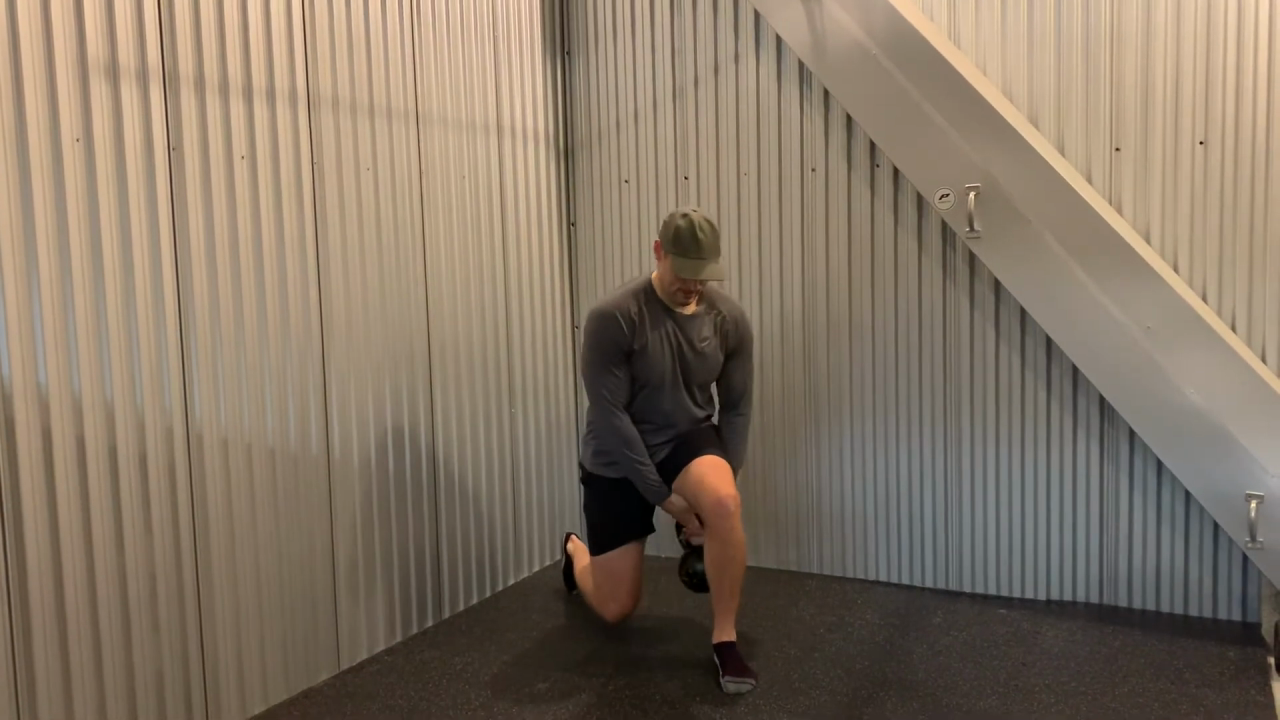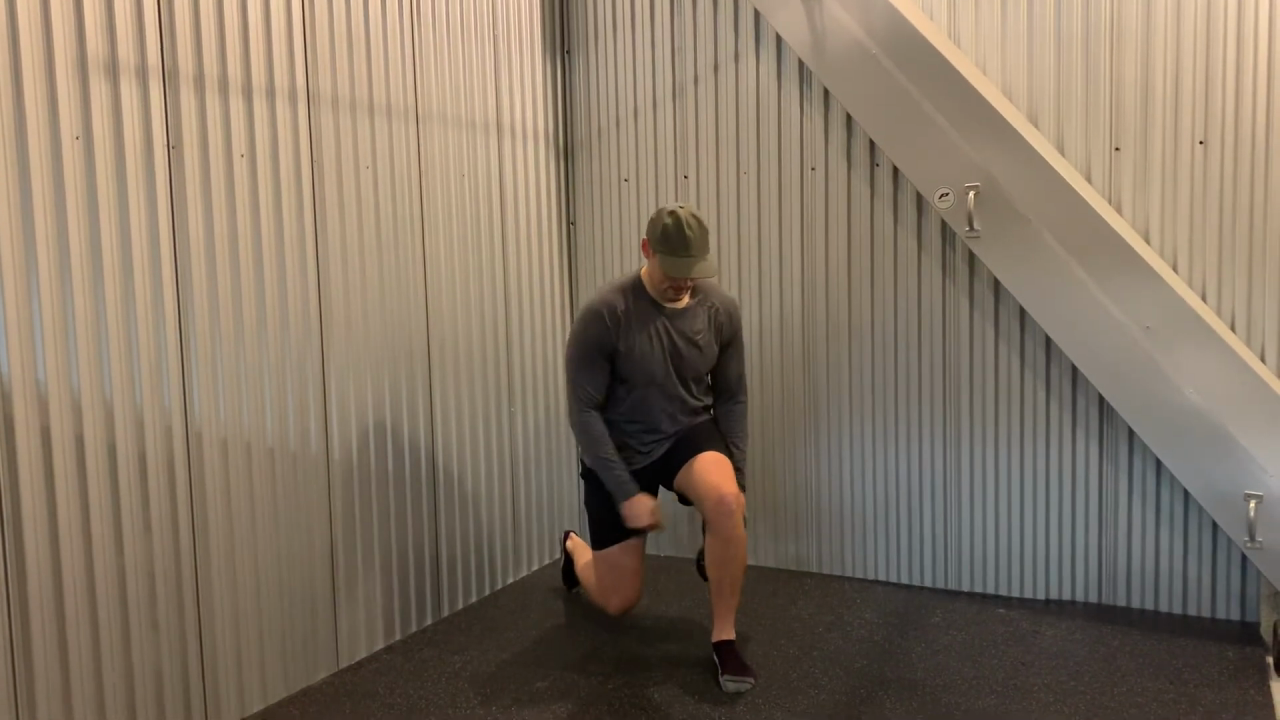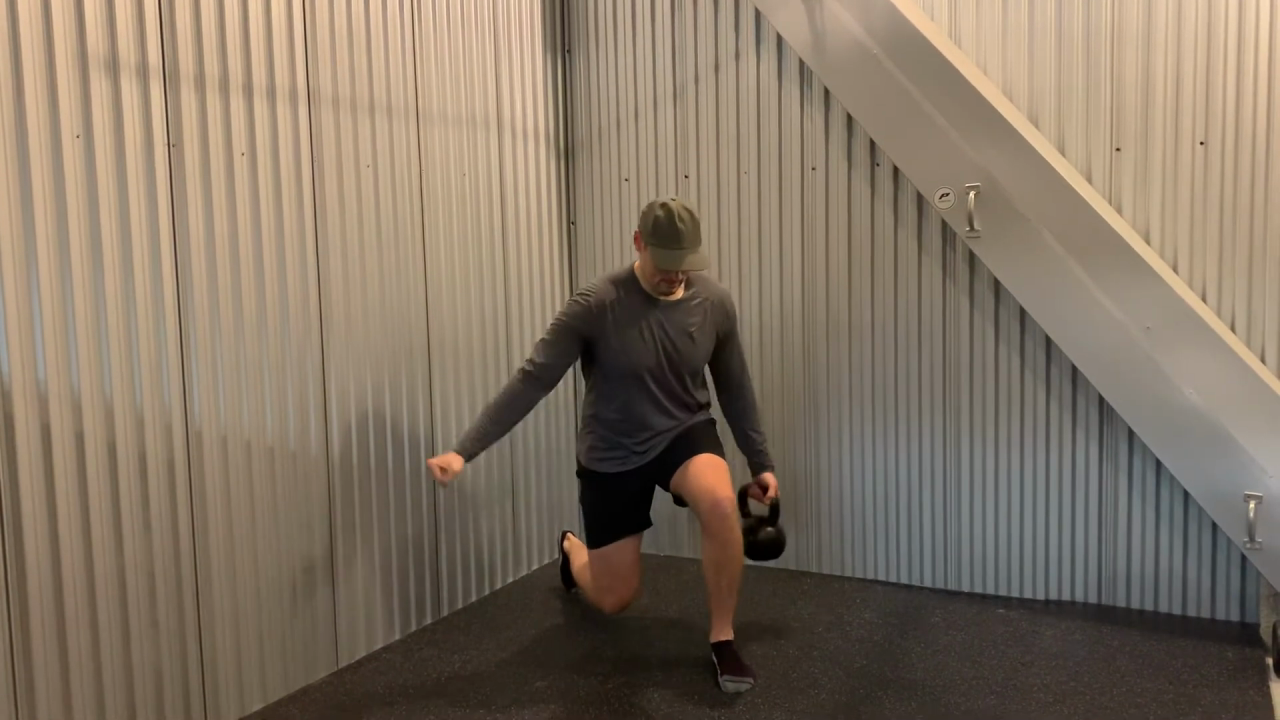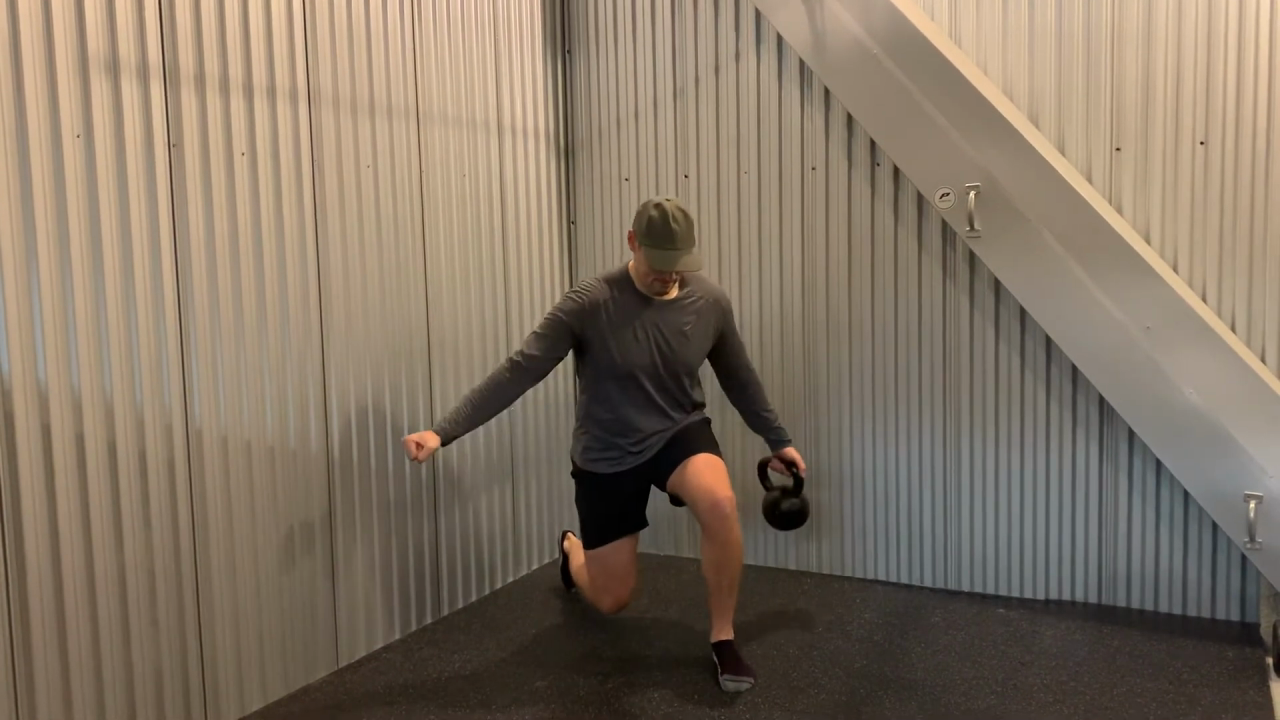
dt=0.4s
person 1, frame 1
left shoulder: (729, 318)
right shoulder: (612, 317)
left elbow: (737, 407)
right elbow: (610, 415)
left wrist: (723, 478)
right wrist: (662, 495)
left hip: (688, 439)
right hip: (617, 459)
left knee: (723, 504)
right knee: (616, 608)
left ankle: (725, 639)
right ankle: (576, 550)
person 1, frame 2
left shoulder: (721, 309)
right shoulder: (603, 314)
left elbow: (731, 397)
right elbow: (584, 411)
left wrist: (736, 477)
right wrist: (626, 493)
left hip: (688, 432)
right hip: (618, 454)
left knee: (726, 502)
right knee: (618, 601)
left ankle: (724, 638)
right ankle: (575, 548)
person 1, frame 3
left shoulder: (715, 303)
right shoulder: (595, 306)
left elbow: (734, 387)
right elbow: (532, 380)
left wrist: (760, 462)
right wrist: (464, 450)
left hip: (685, 431)
right hip: (611, 454)
left knee: (720, 503)
right knee: (614, 599)
left ankle: (723, 639)
right ankle: (572, 548)
person 1, frame 4
left shoulder: (710, 302)
right shoulder: (588, 304)
left elbow: (739, 377)
right elbow: (519, 370)
left wrist: (778, 440)
right wrist: (442, 432)
left hip: (679, 432)
right hip: (606, 456)
left knee: (720, 503)
right knee: (611, 600)
left ankle: (723, 638)
right ankle: (571, 547)
